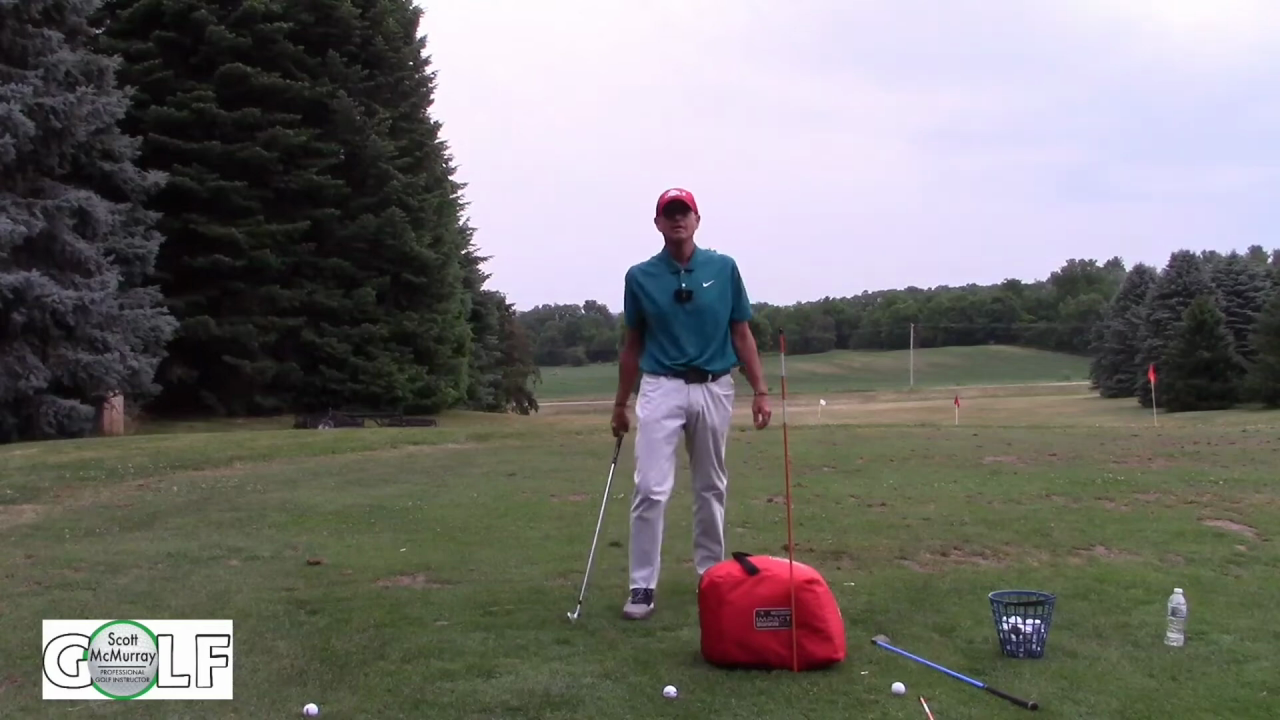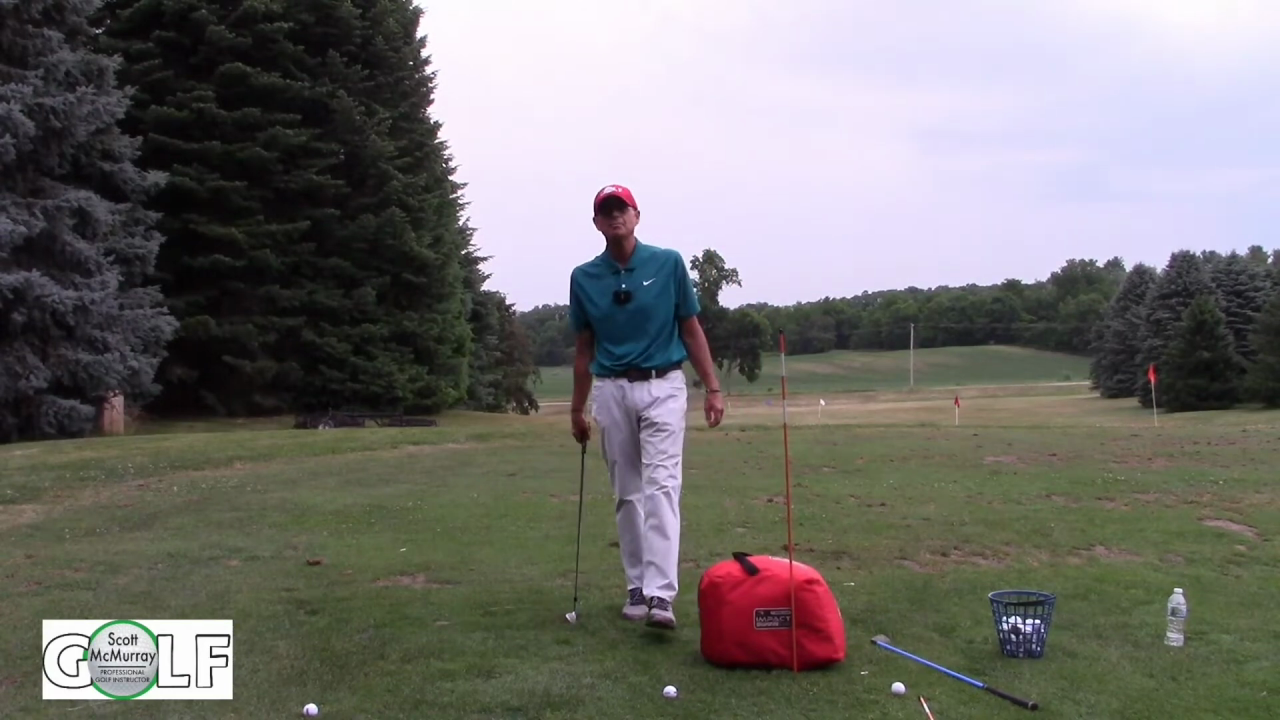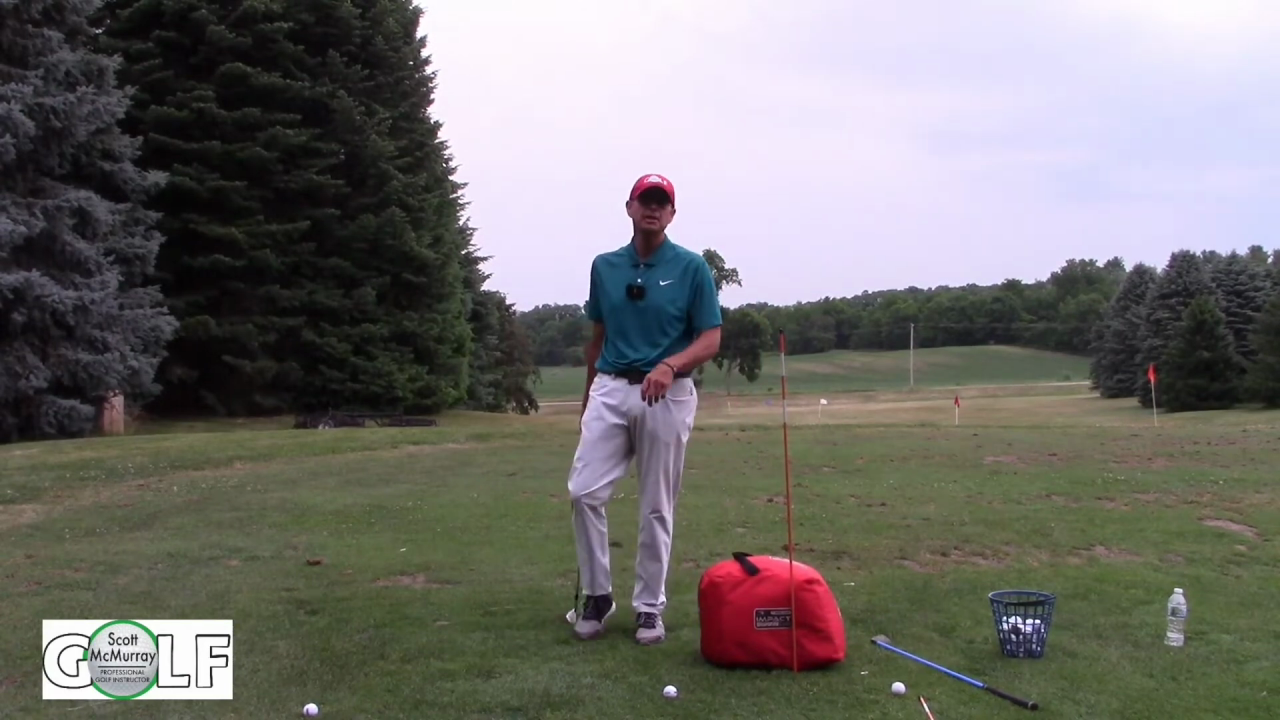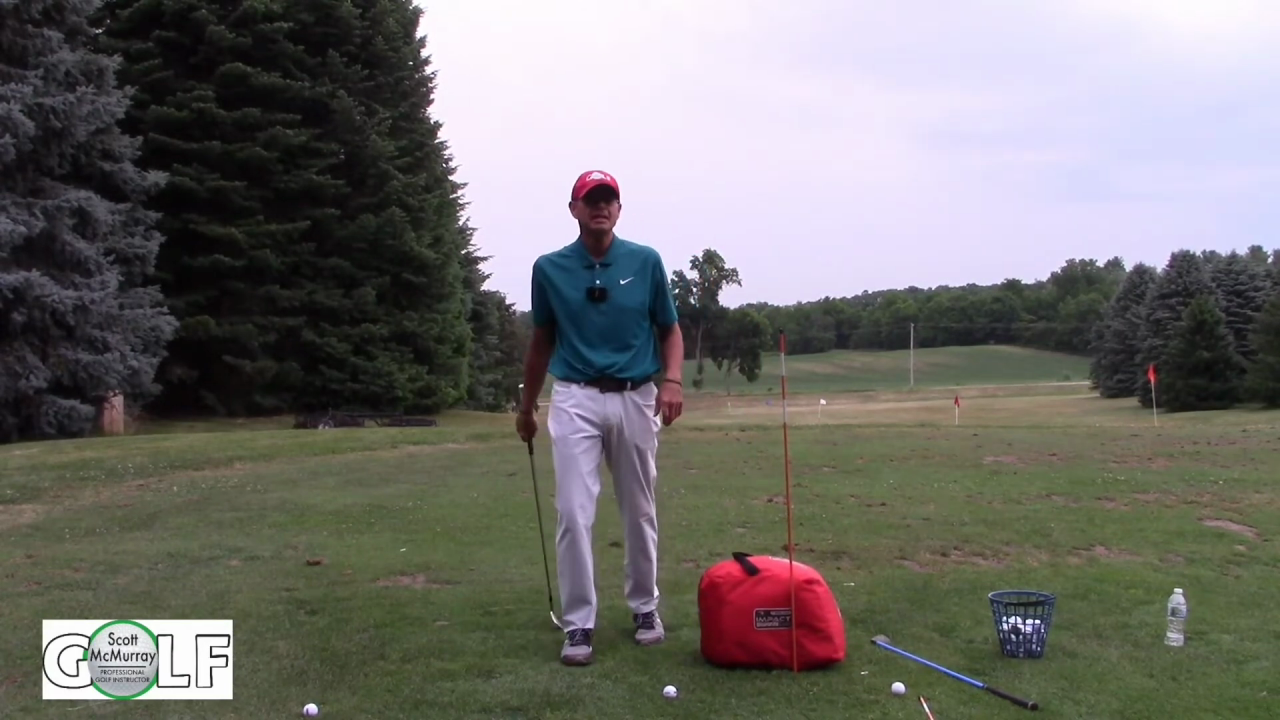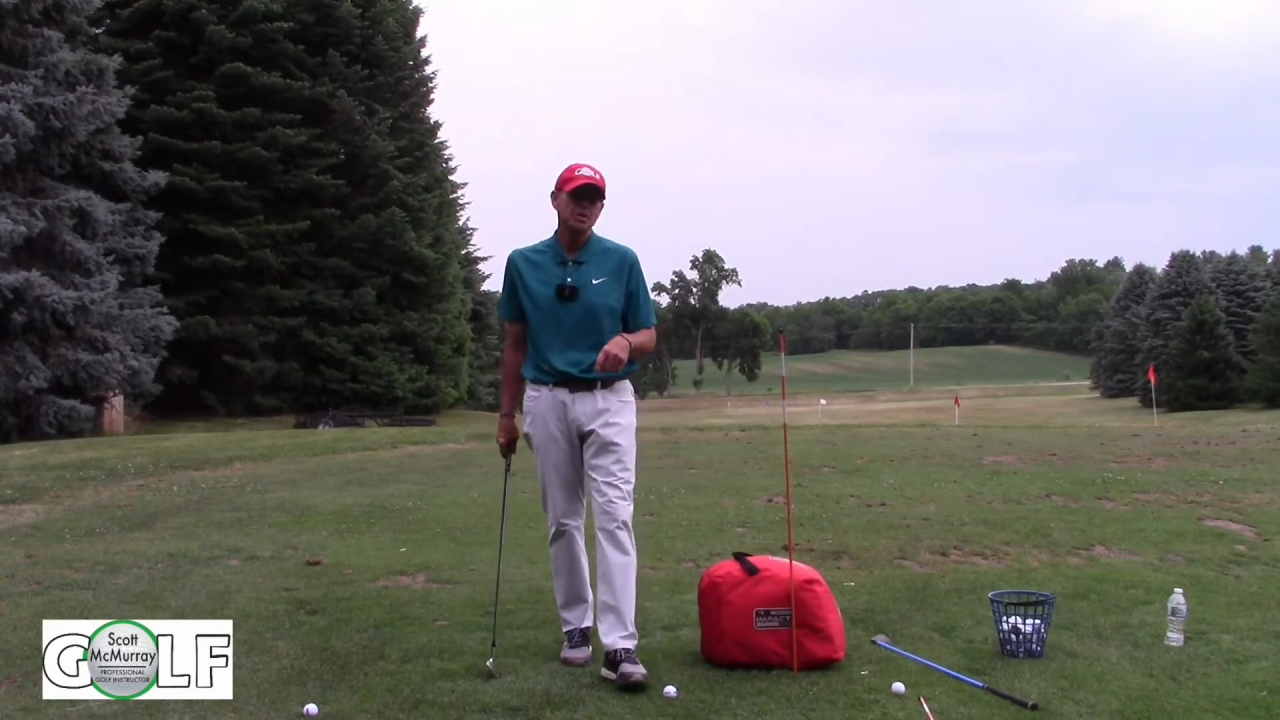
dt=1s
person 1, frame 1
left shoulder: (724, 269)
right shoulder: (640, 276)
left elbow: (742, 334)
right elbow: (633, 344)
left wrist: (760, 391)
right wrist: (621, 403)
left hip: (714, 389)
right hip: (660, 390)
left knee: (711, 489)
right knee: (651, 490)
left ankle: (711, 574)
right ankle: (642, 587)
person 1, frame 2
left shoulder: (669, 263)
right shoulder: (584, 277)
left elbow: (691, 330)
right elbow: (584, 347)
left wrist: (712, 388)
right wrist: (577, 409)
left hip: (663, 386)
right hip: (610, 391)
left knee: (661, 486)
right knee: (627, 494)
left ankle: (660, 595)
right ankle: (638, 586)
person 1, frame 3
left shoulder: (692, 267)
right shoulder: (604, 266)
left elbow: (709, 337)
left wrist: (670, 367)
right wrist: (587, 397)
left hip: (668, 397)
right hip: (611, 391)
left knee: (656, 508)
right knee: (585, 492)
left ankle: (649, 607)
right ankle: (598, 595)
person 1, frame 4
left shoulder: (646, 262)
right shoulder: (548, 268)
left elbow: (669, 329)
right elbow: (541, 341)
left wrist: (672, 380)
right wrist: (526, 406)
left hip: (635, 399)
right hip: (574, 401)
left knee: (639, 514)
right knee: (574, 515)
left ankle: (644, 606)
right ankle: (578, 626)
person 1, frame 5
left shoulder: (623, 261)
right shoulder: (522, 263)
left elbow: (649, 334)
right elbow: (516, 343)
left wrist: (625, 343)
right wrist: (508, 413)
left hip: (608, 401)
right hip: (547, 401)
left knee: (614, 517)
right knee: (564, 521)
left ankle: (620, 645)
right ankle: (576, 626)
